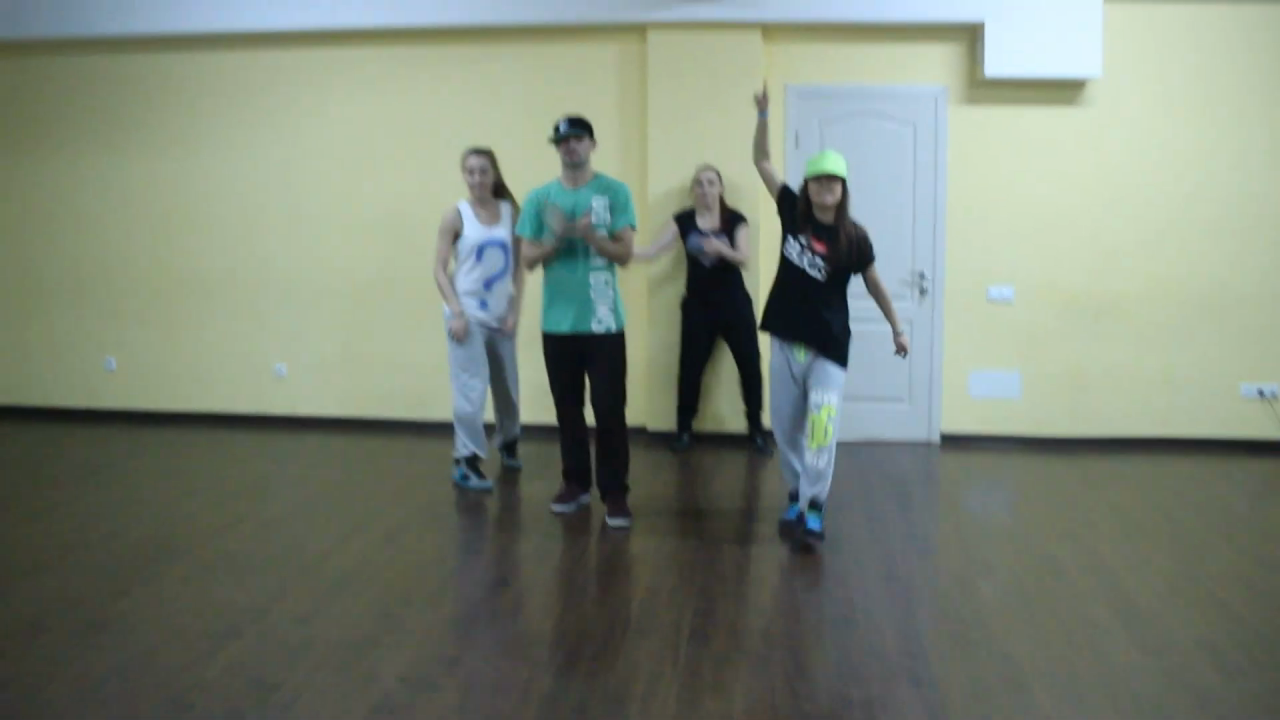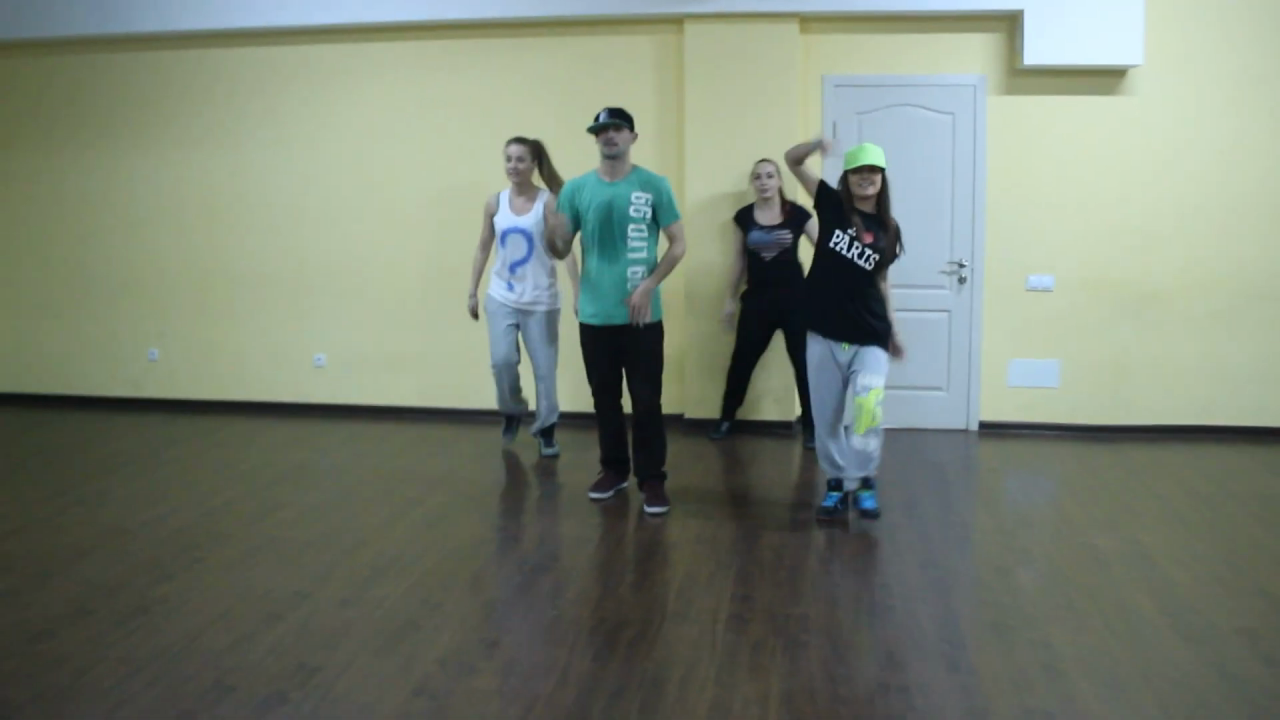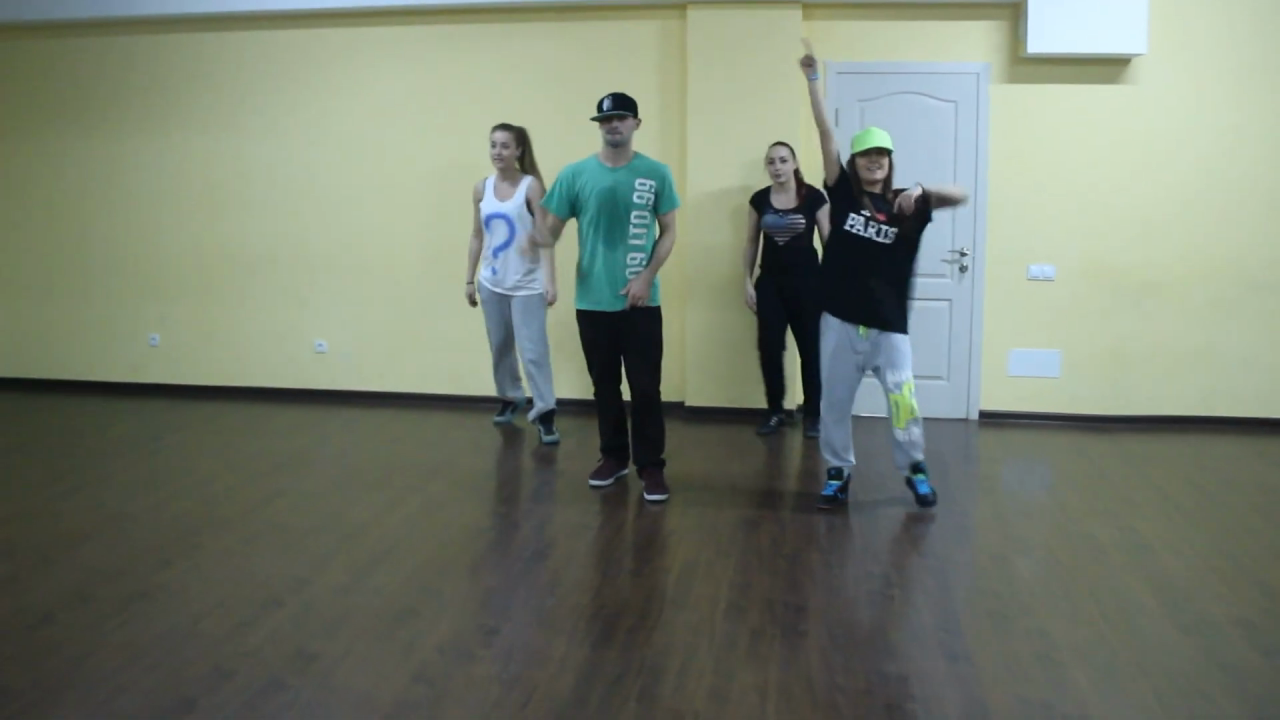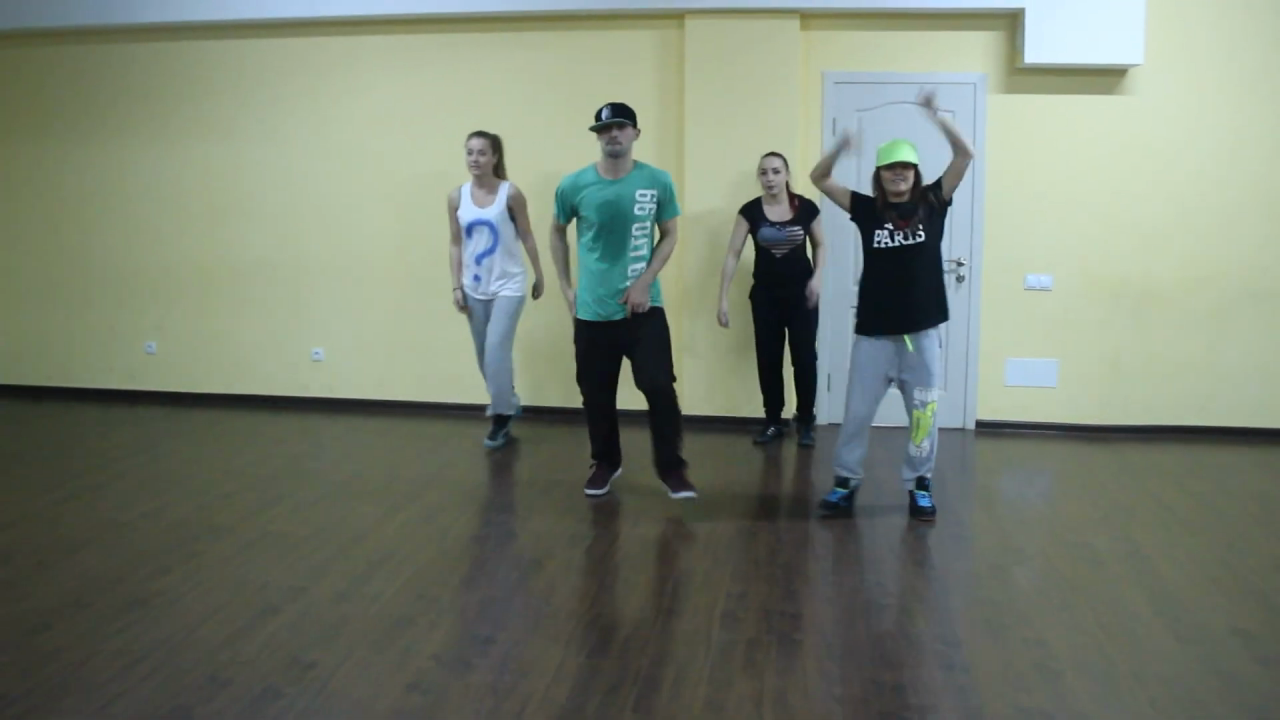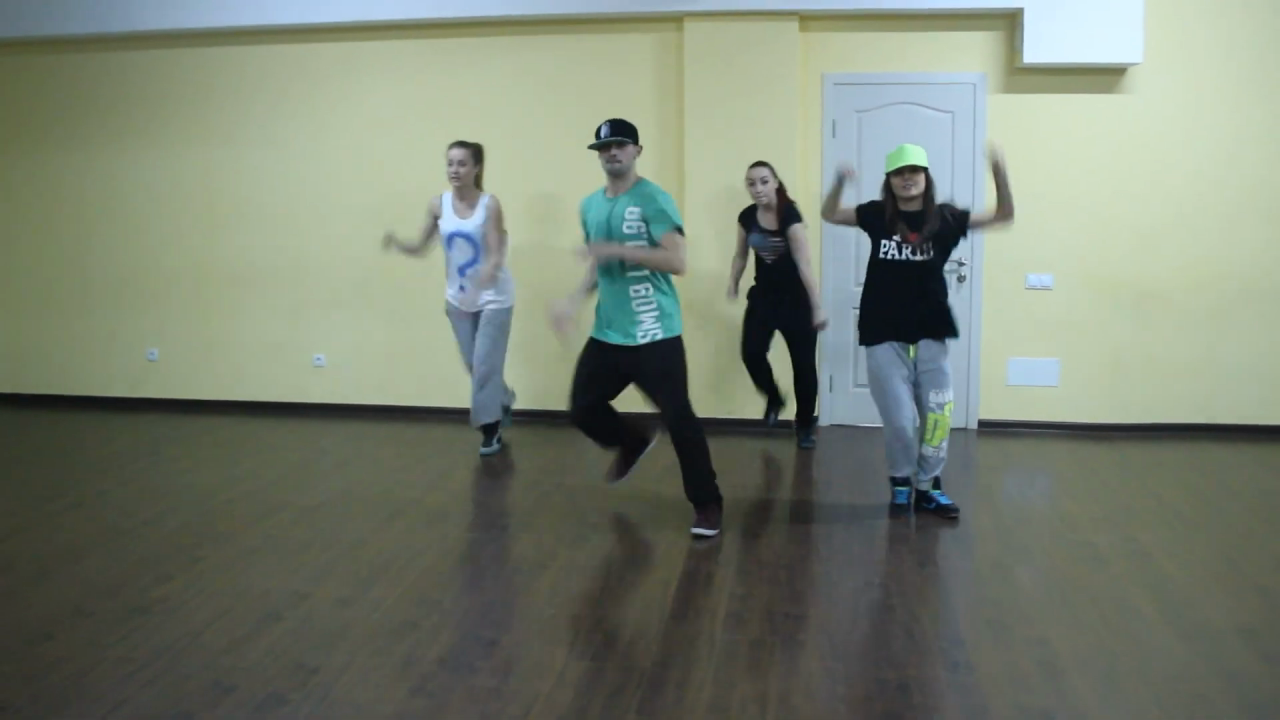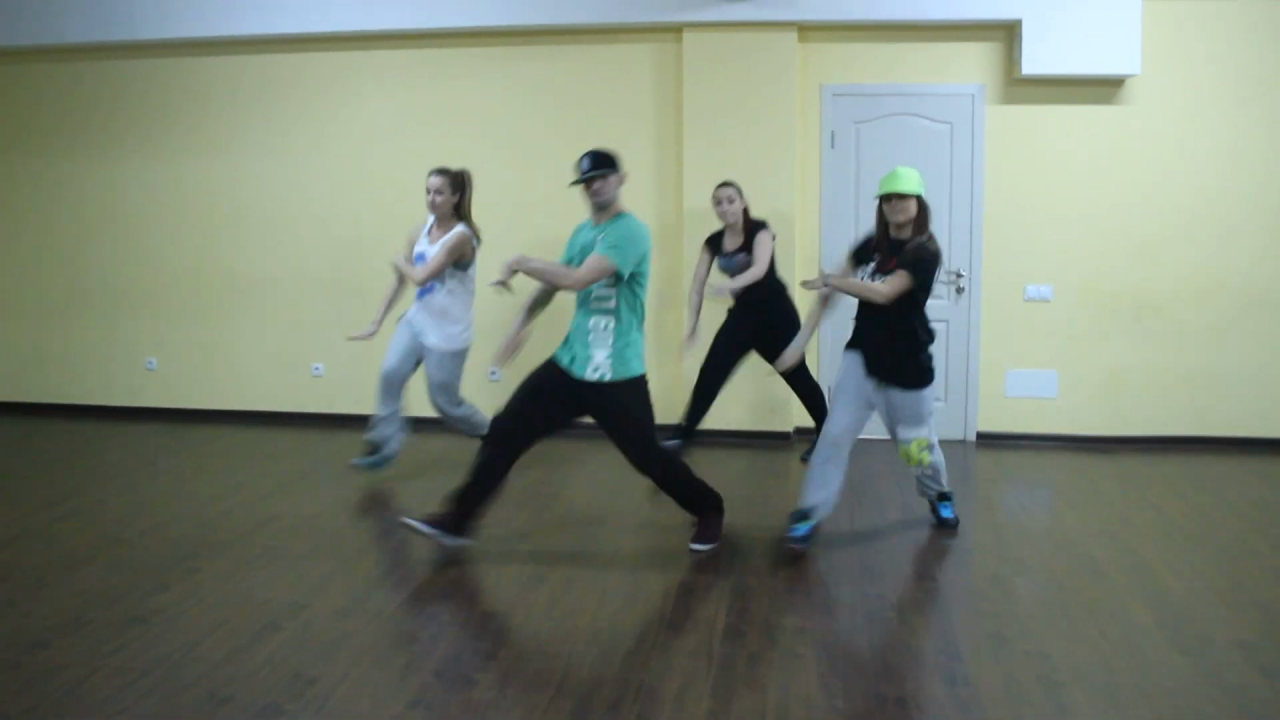
dt=0.3s
person 1, frame 1
left shoulder: (854, 238)
right shoulder: (793, 212)
left elbow: (874, 285)
right elbow: (762, 162)
left wrist: (897, 331)
right wrist: (762, 116)
left hip: (829, 346)
right hip: (786, 341)
left knee: (821, 424)
right knee: (785, 426)
left ankle: (813, 508)
right ankle: (797, 494)
person 1, frame 2
left shoulder: (888, 229)
right shoulder: (832, 205)
right elbow: (791, 161)
left wrist: (893, 332)
right wrist: (813, 146)
left hip: (867, 337)
right hip: (824, 333)
left knee: (868, 407)
right knee: (826, 416)
left ankle: (864, 482)
right ankle: (836, 481)
person 1, frame 3
left shoulder: (909, 201)
right shoulder: (843, 191)
left elbow: (959, 196)
right elbow: (822, 133)
left wrist: (922, 195)
right wrist: (812, 79)
left hip: (888, 321)
right hip: (841, 318)
left knee: (904, 397)
right knee: (836, 400)
left ankle: (915, 471)
right ankle: (838, 473)
person 1, frame 4
left shoulder: (931, 204)
right shoulder: (866, 207)
left elbow: (964, 154)
right elbow: (819, 180)
left wrist: (936, 116)
right wrist: (839, 147)
left hip: (921, 330)
right hip: (874, 332)
left knee: (923, 411)
right knee: (857, 412)
left ankle: (920, 485)
right ankle: (845, 482)
person 1, frame 5
left shoulder: (944, 218)
right shoulder: (878, 214)
left elbow: (1003, 215)
right elbow: (829, 213)
left wrist: (999, 174)
right wrist: (838, 184)
left hip: (931, 336)
right hip: (884, 337)
left knee: (937, 415)
right knee: (899, 420)
left ankle: (928, 488)
right ankle: (901, 479)
person 1, frame 6
left shoulder: (925, 252)
right shoulder: (873, 244)
left elbow: (882, 291)
right elbow: (833, 289)
left wrist: (831, 281)
right wrist: (802, 339)
left hip: (906, 367)
right hip: (861, 358)
left knee: (918, 446)
right knee: (836, 434)
left ankle: (939, 496)
right ankle: (808, 514)
person 2, frame 1
left shoulder: (614, 192)
right shoulder: (539, 198)
left elbow: (626, 253)
right elbow: (526, 257)
left wrist: (591, 235)
right wrist: (553, 238)
left hip: (603, 323)
right hip: (557, 322)
left knee: (609, 409)
right knee: (567, 407)
left ankle: (614, 491)
right ankle: (576, 482)
person 2, frame 2
left shoulder: (654, 186)
right shoulder: (576, 189)
left elbow: (678, 244)
right elbow: (559, 249)
left wrist: (649, 285)
right wrist: (554, 232)
left hip: (642, 314)
right hip: (594, 314)
left knee: (646, 400)
right knee: (605, 397)
left ankle: (652, 479)
right ankle: (614, 469)
person 2, frame 3
left shoulder: (656, 173)
right shoulder: (574, 175)
left elbow: (669, 232)
right elbow: (553, 230)
left wrist: (647, 276)
right wrist: (537, 238)
left hip: (640, 300)
right hip: (593, 300)
left knee: (644, 387)
right knee: (604, 385)
left ankle: (650, 468)
right ankle: (613, 456)
person 2, frame 4
left shoulder: (657, 181)
right shoulder: (572, 185)
left elbow: (669, 236)
right elbow: (557, 233)
left wrist: (645, 281)
right wrist: (566, 288)
left hip: (643, 306)
right hip: (592, 311)
left knee: (659, 386)
right knee: (597, 396)
left ankle: (672, 467)
right ankle: (606, 463)
person 2, frame 5
left shoulder: (653, 199)
right shoulder: (591, 204)
left elbow: (677, 262)
left wrist: (616, 251)
right wrist: (575, 297)
left hip: (657, 336)
right hip: (608, 334)
left knee: (681, 421)
right knee: (584, 411)
left ankle: (708, 504)
right ankle: (631, 442)
person 2, frame 6
left shoulder: (630, 233)
right shoulder: (581, 232)
left elbow: (575, 280)
right elbow: (551, 281)
left wrist: (521, 263)
right wrist: (520, 323)
left hip: (618, 375)
right hip: (569, 364)
left knee: (648, 456)
right knee: (505, 431)
left ankle: (709, 512)
right ankle: (456, 520)
person 3, frame 1
left shoulder: (510, 213)
right shoulder: (455, 216)
left elbow: (518, 265)
right elbow: (441, 268)
left wrist: (515, 308)
right wrist: (454, 312)
left hip: (501, 315)
right hip: (467, 315)
left knee: (506, 384)
right knee: (471, 386)
left ankle: (508, 442)
right ankle: (466, 460)
person 3, frame 2
left shoulder: (549, 202)
right shoulder: (495, 203)
left elbow: (566, 249)
right elbow: (483, 250)
left wrist: (579, 292)
right wrist: (472, 292)
left hip: (541, 300)
right hip: (501, 297)
left knee: (544, 368)
right knee: (502, 361)
left ankle: (546, 428)
right ankle: (512, 413)
person 3, frame 3
left shoulder: (531, 187)
right shoulder: (482, 189)
right elbow: (477, 236)
left wrist: (550, 282)
right wrist: (470, 279)
left hip: (526, 284)
right hip: (491, 283)
left knee: (533, 349)
right knee: (500, 346)
left ankle: (545, 414)
right ankle: (510, 398)
person 3, frame 4
left shoulder: (511, 193)
right shoulder: (456, 197)
left elbow: (526, 238)
right elbow: (456, 244)
left wrist: (539, 276)
right wrist: (457, 286)
left hip: (508, 286)
right hip: (475, 289)
left knee: (496, 350)
right knee: (484, 354)
left ankle: (502, 415)
right ankle: (504, 406)
person 3, frame 5
left shoulder: (490, 205)
right shoulder: (440, 204)
left elbow: (496, 258)
right elbow: (421, 250)
left wrist: (475, 295)
right wrist: (398, 244)
left hip: (494, 299)
right hip: (458, 298)
left knee: (484, 364)
right knee: (475, 363)
left ankle: (492, 426)
right ankle: (502, 399)
person 3, frame 6
left shoulder: (461, 237)
right shoulder: (425, 226)
left elbow: (418, 277)
right elbow: (400, 280)
left wrist: (397, 259)
right wrist: (377, 322)
left hip: (448, 333)
right hip: (415, 320)
left knee: (445, 402)
right knee: (391, 373)
left ankle: (490, 435)
right ankle: (384, 443)
person 4, frame 1
left shoulder: (735, 220)
right shoulder: (683, 220)
left elbow: (744, 256)
right elbow: (654, 249)
left wrist: (720, 248)
left hip: (734, 302)
right hip: (698, 304)
left knee: (750, 365)
right knee: (690, 368)
left ankle: (756, 432)
right ankle: (684, 431)
person 4, frame 2
left shoulder: (797, 214)
right shoulder: (744, 217)
right elbow: (739, 261)
right wrist: (731, 298)
left hip: (794, 296)
right hip: (757, 297)
left knee: (804, 362)
right knee: (742, 359)
left ankle: (810, 425)
right ankle: (726, 418)
person 4, frame 3
left shoulder: (813, 197)
right shoulder: (759, 199)
left elbow: (828, 241)
right elbow: (752, 242)
right wrist: (747, 281)
left hip: (806, 281)
right hip: (770, 282)
left knee: (810, 348)
right knee: (769, 347)
left ankle: (812, 415)
right ankle: (776, 411)
person 4, frame 4
left shoulder: (806, 208)
right shoulder: (750, 211)
left elbow: (819, 246)
right elbow: (733, 255)
left wrist: (817, 277)
right wrist: (724, 298)
left hip: (800, 292)
right hip: (765, 293)
left knee: (805, 357)
right knee: (768, 359)
left ankle: (805, 422)
right ankle: (774, 421)
person 4, frame 5
left shoulder: (790, 214)
right shoulder: (747, 215)
left elbow: (803, 260)
left wrist: (817, 307)
right wrist: (733, 283)
left hip: (796, 296)
right hip: (763, 294)
left knee: (803, 362)
right knee: (751, 353)
left ankle: (805, 425)
right ankle: (774, 400)
person 4, frame 6
left shoulder: (759, 229)
right shoulder: (714, 241)
left elbow: (759, 268)
right elbow: (697, 286)
left wrist: (733, 284)
right wrist: (692, 325)
left hip: (776, 315)
right hip: (743, 314)
left knee: (796, 377)
right knee: (712, 370)
right ankle: (684, 433)
